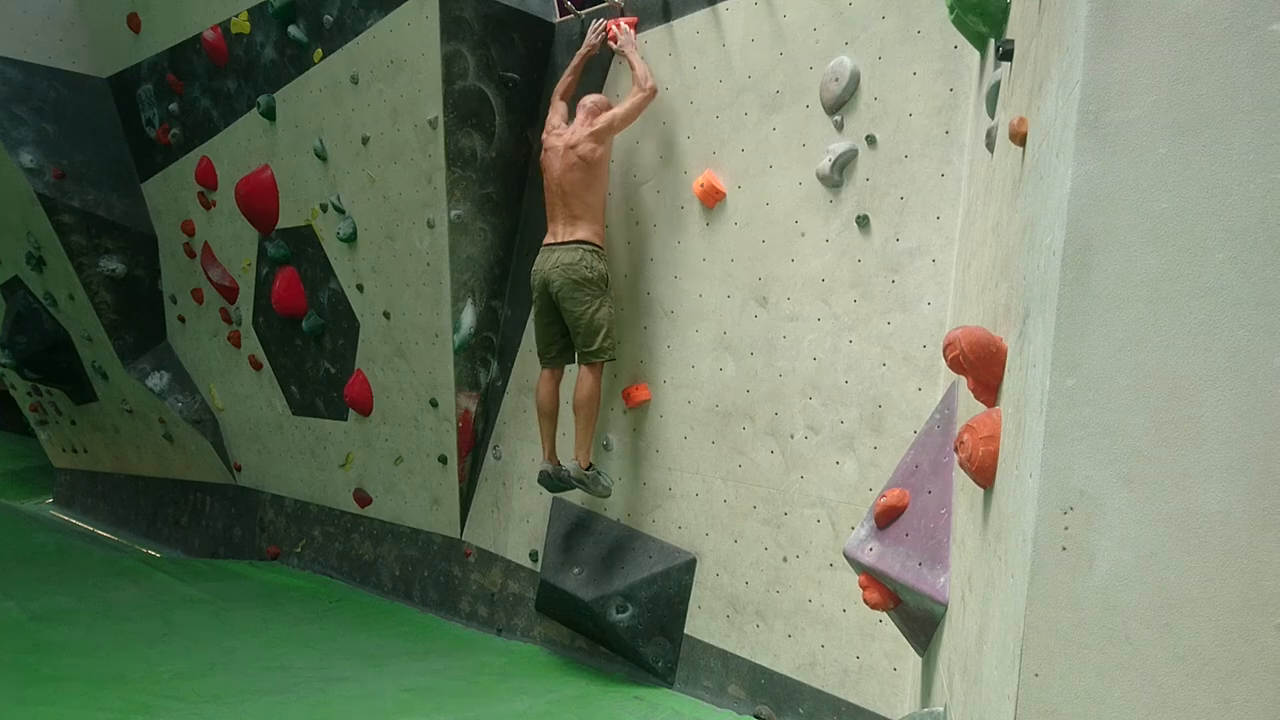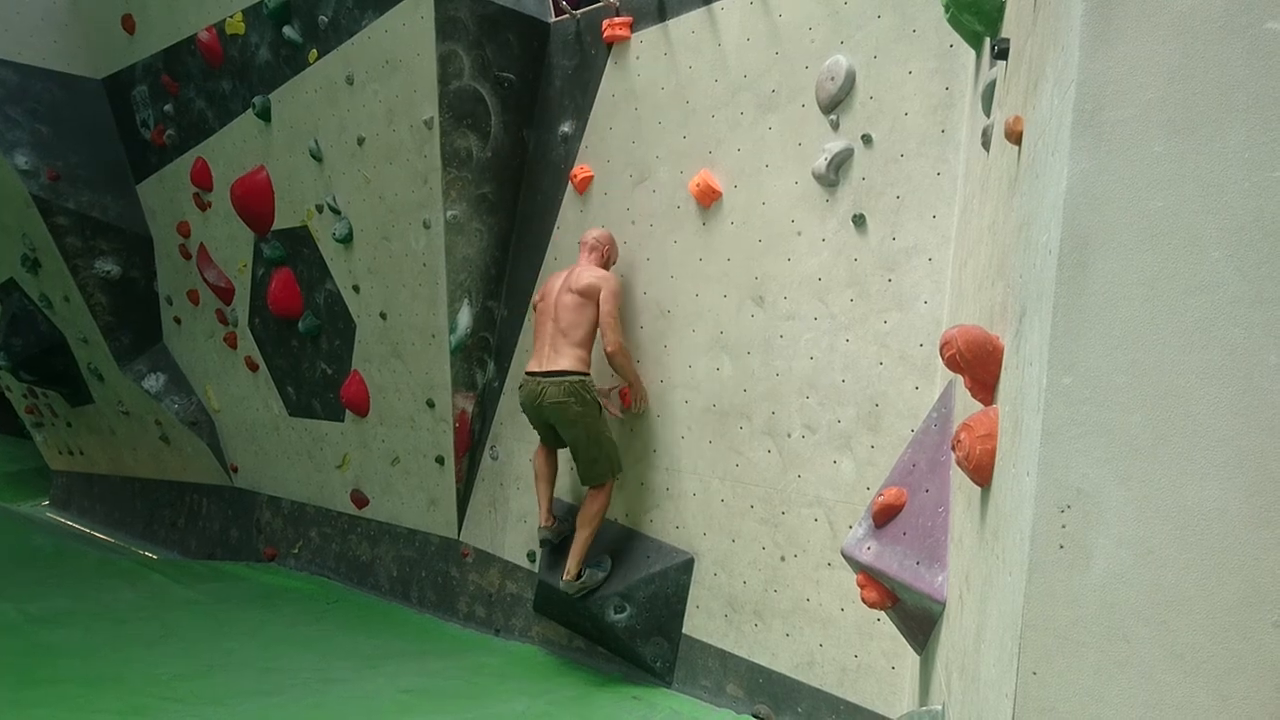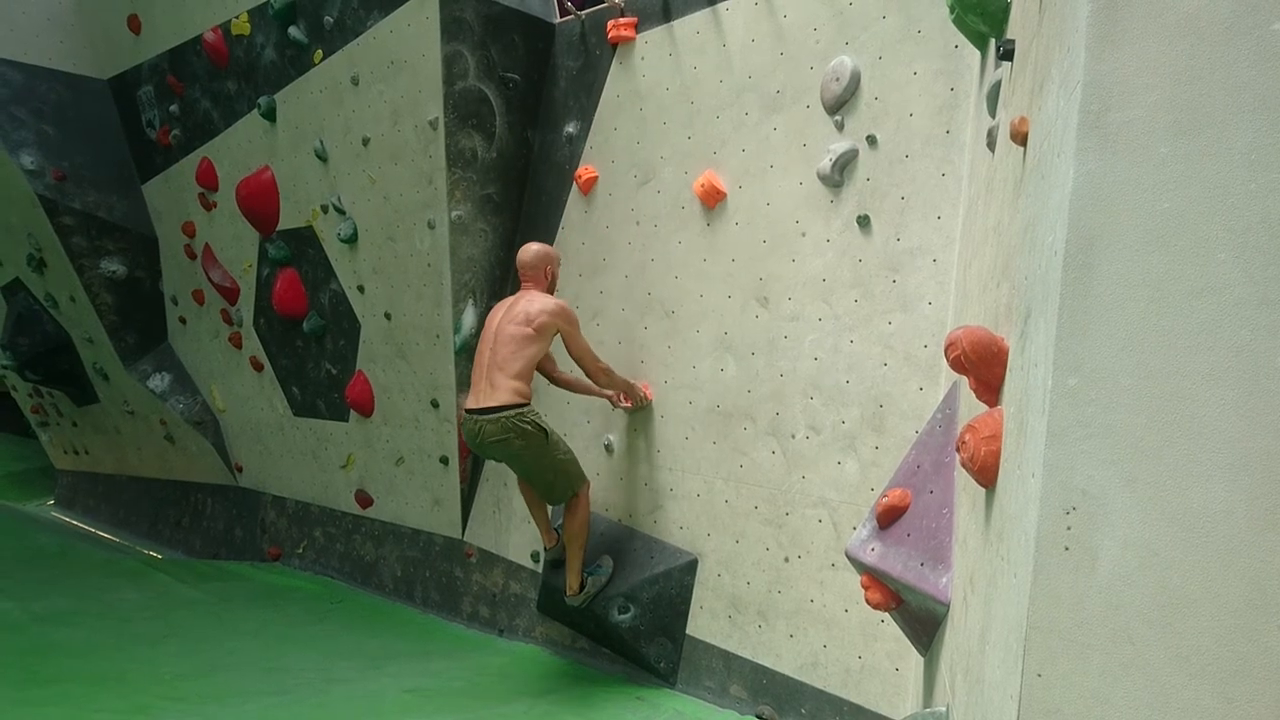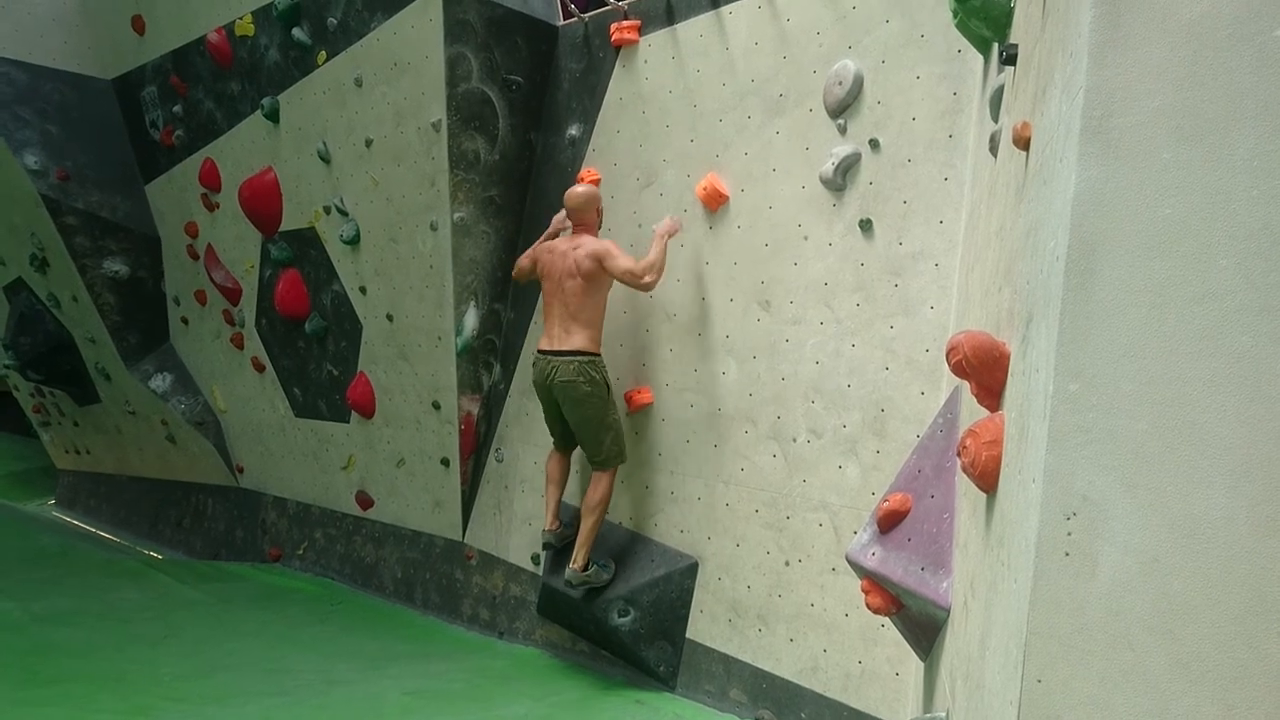
dt=0.5s
person 1, frame 1
left shoulder: (551, 138)
right shoulder: (594, 134)
left elbow: (560, 93)
right elbow: (646, 89)
left wrist: (586, 50)
right wrist: (627, 48)
left hip: (544, 262)
right hip: (579, 262)
left knee: (551, 366)
right knee: (591, 363)
left ankle: (550, 463)
right ankle: (582, 464)
person 1, frame 2
left shoulder: (548, 284)
right shoulder: (604, 280)
right elbow: (613, 347)
right wrist: (636, 385)
left hip: (529, 385)
right hip: (567, 386)
left knee: (547, 442)
right knee: (601, 480)
left ankle: (547, 524)
right ankle: (574, 574)
person 1, frame 3
left shoulder: (501, 309)
right shoulder: (554, 308)
right elbow: (596, 369)
left wrist: (604, 394)
right wrist: (630, 388)
left hip: (472, 424)
right hip: (509, 422)
left knee: (530, 463)
right knee: (577, 491)
left ankle: (551, 543)
right ankle: (575, 585)
person 1, frame 4
left shoulder: (546, 250)
right shoulder: (598, 250)
left elbow: (518, 272)
right elbow: (646, 278)
left wrist: (551, 233)
right wrist: (662, 236)
left hip: (543, 363)
right hip: (580, 369)
left knee: (562, 445)
right knee: (605, 465)
left ankle: (551, 528)
right ankle: (579, 565)
